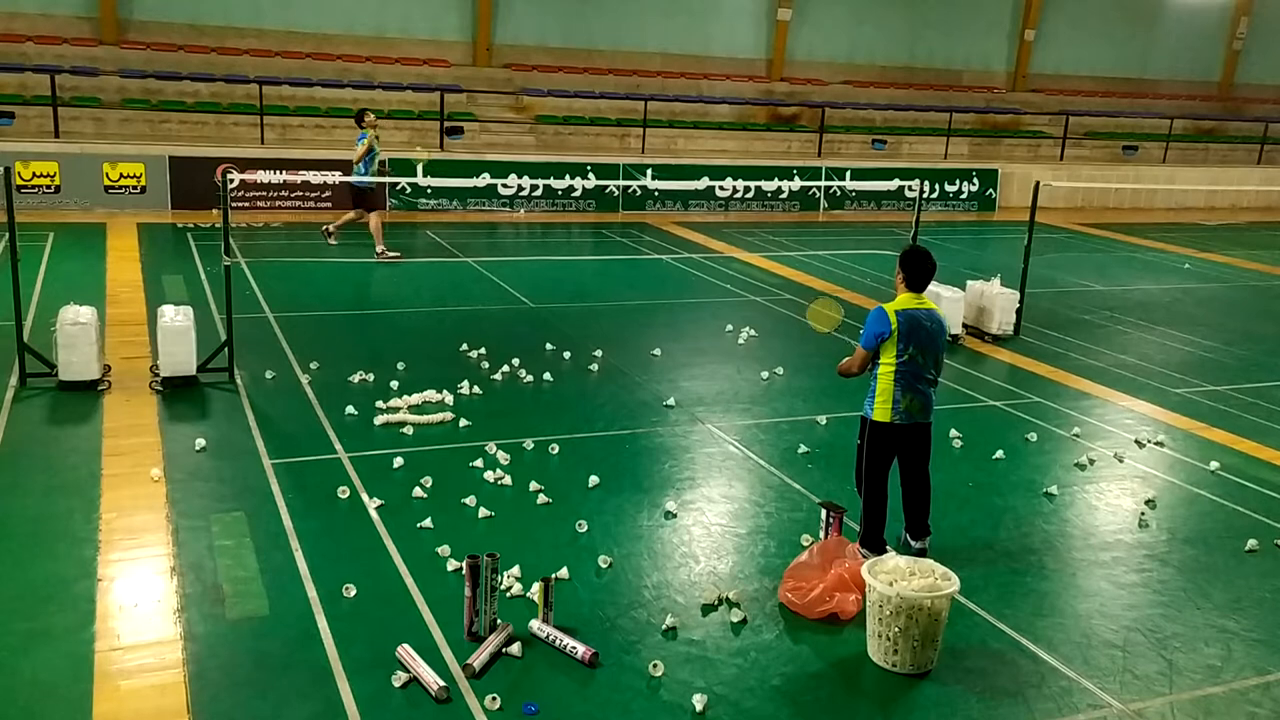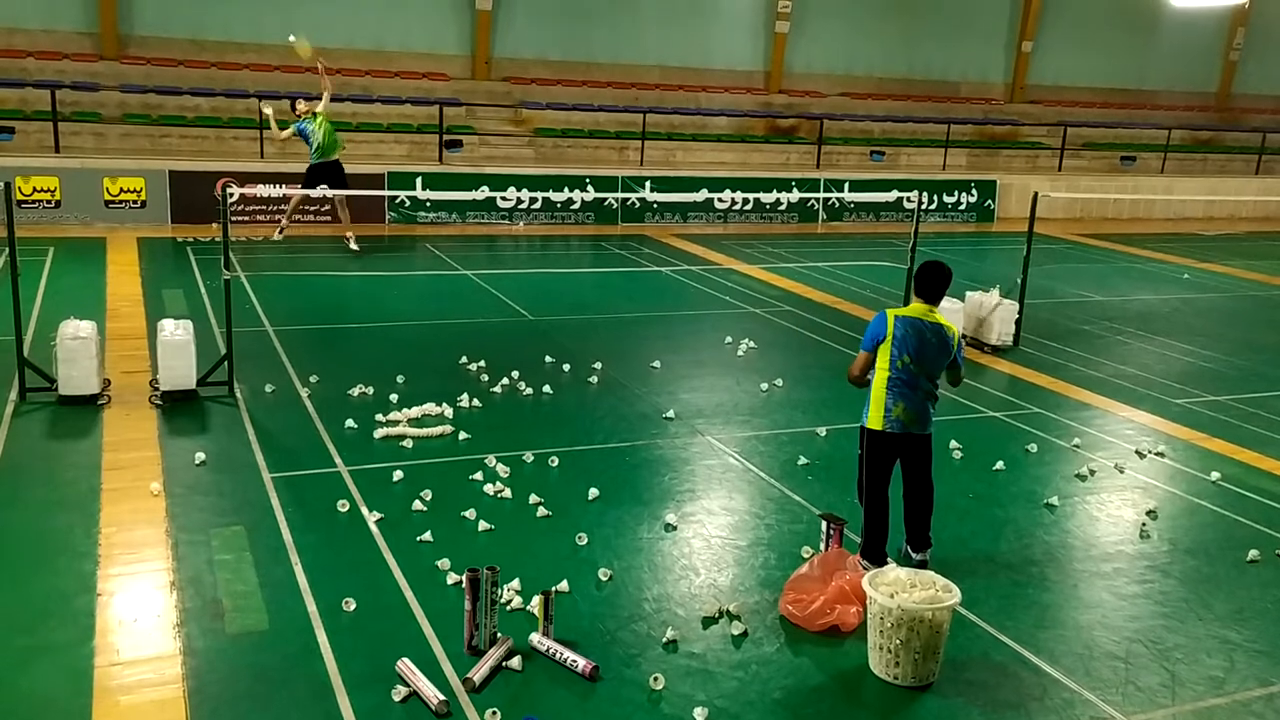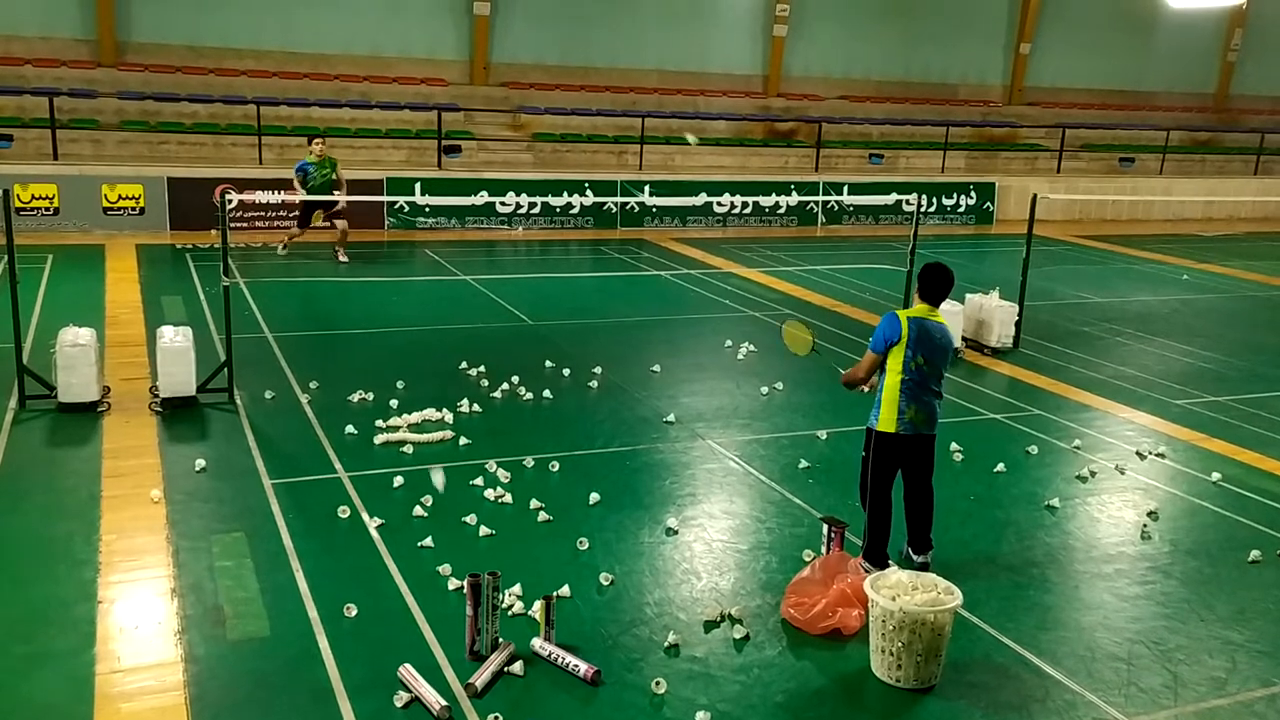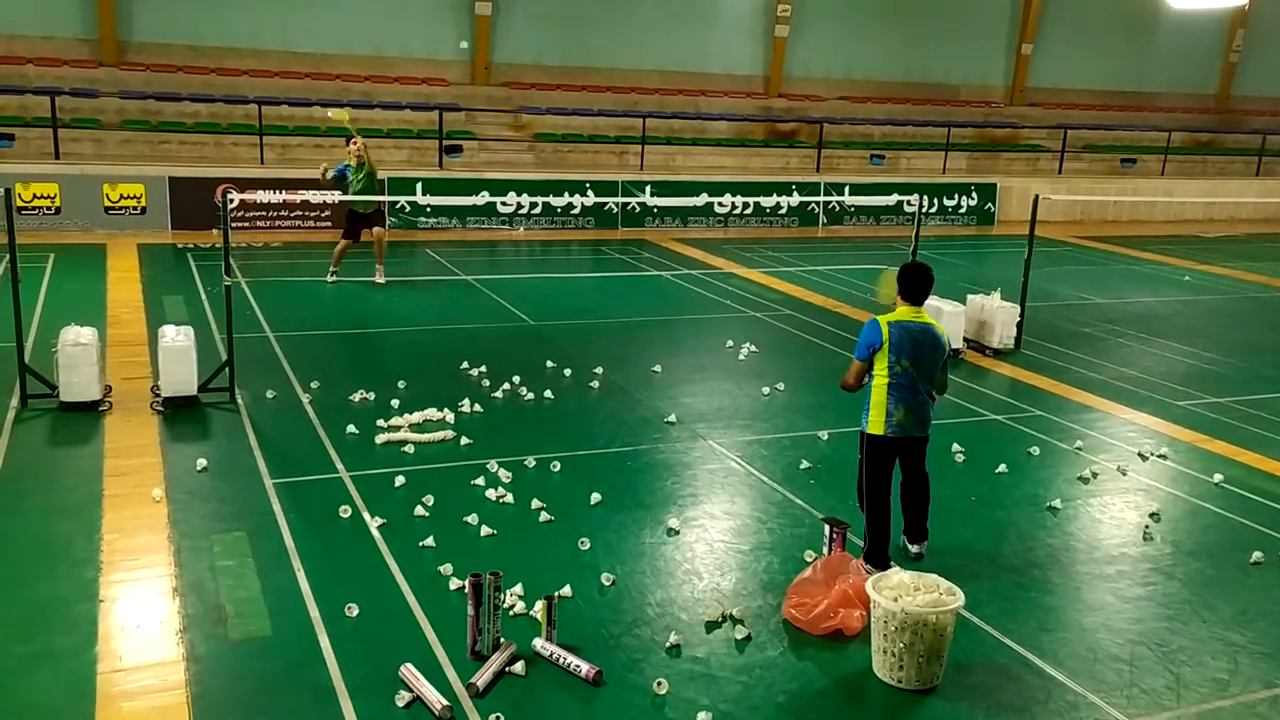
dt=0.5s
person 1, frame 1
left shoulder: (884, 315)
right shoulder: (938, 318)
left elbow: (856, 367)
left wrist: (842, 367)
left hip: (885, 415)
right hip: (922, 413)
left knee: (872, 480)
right knee: (916, 475)
left ankle: (872, 548)
right ankle: (918, 538)
person 1, frame 2
left shoulder: (888, 320)
right shoulder: (950, 335)
left elbow: (857, 372)
right elbow: (955, 380)
left wrist: (863, 380)
left hip: (882, 422)
right hip: (921, 423)
left knee: (874, 490)
right knee: (919, 487)
left ankle: (873, 558)
right ankle: (918, 549)
person 1, frame 3
left shoulder: (896, 321)
right shoulder: (945, 334)
left elbow: (863, 373)
left wrist: (847, 378)
right wrist: (878, 382)
left hip: (890, 424)
right hip: (926, 424)
left knee: (876, 491)
right knee: (920, 487)
left ankle: (875, 562)
right ankle: (920, 552)
person 1, frame 4
left shoulder: (878, 327)
right shoulder: (938, 334)
left elbow: (853, 381)
right elbow: (941, 387)
left wrist: (845, 382)
left hip: (882, 426)
right hip: (920, 425)
left knee: (875, 493)
right knee: (916, 479)
left ankle: (877, 564)
right ankle: (916, 540)
